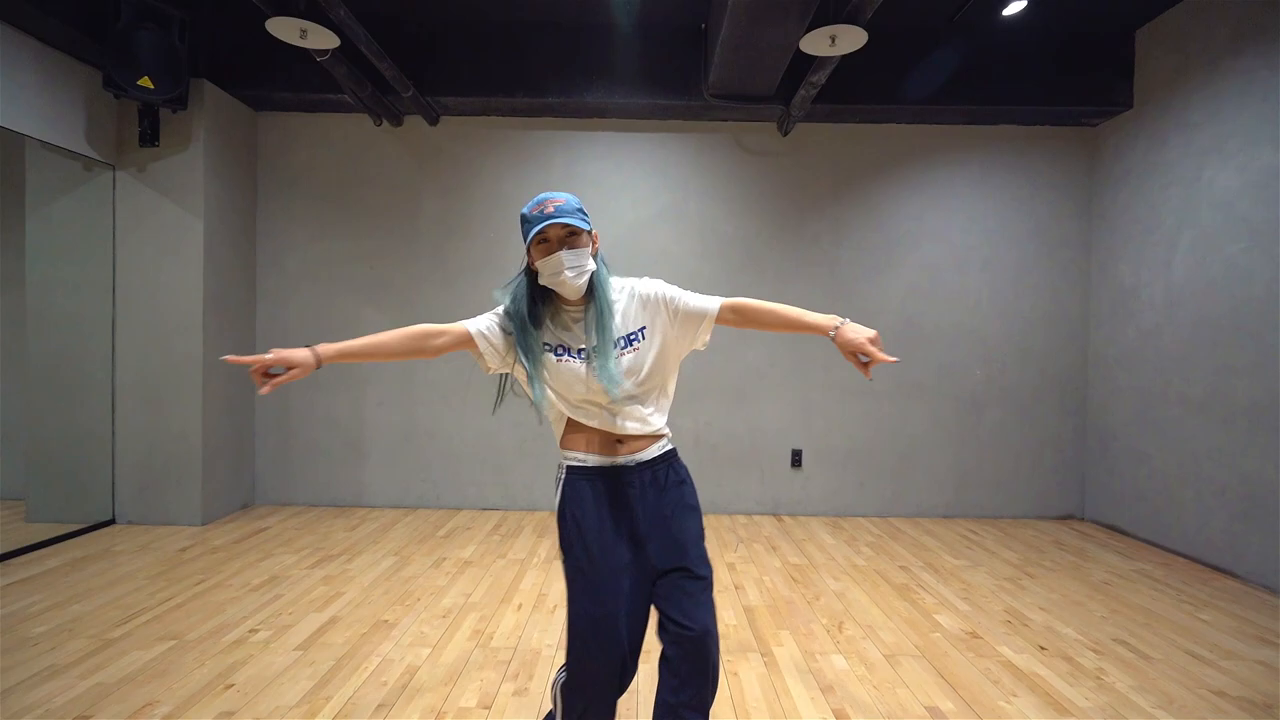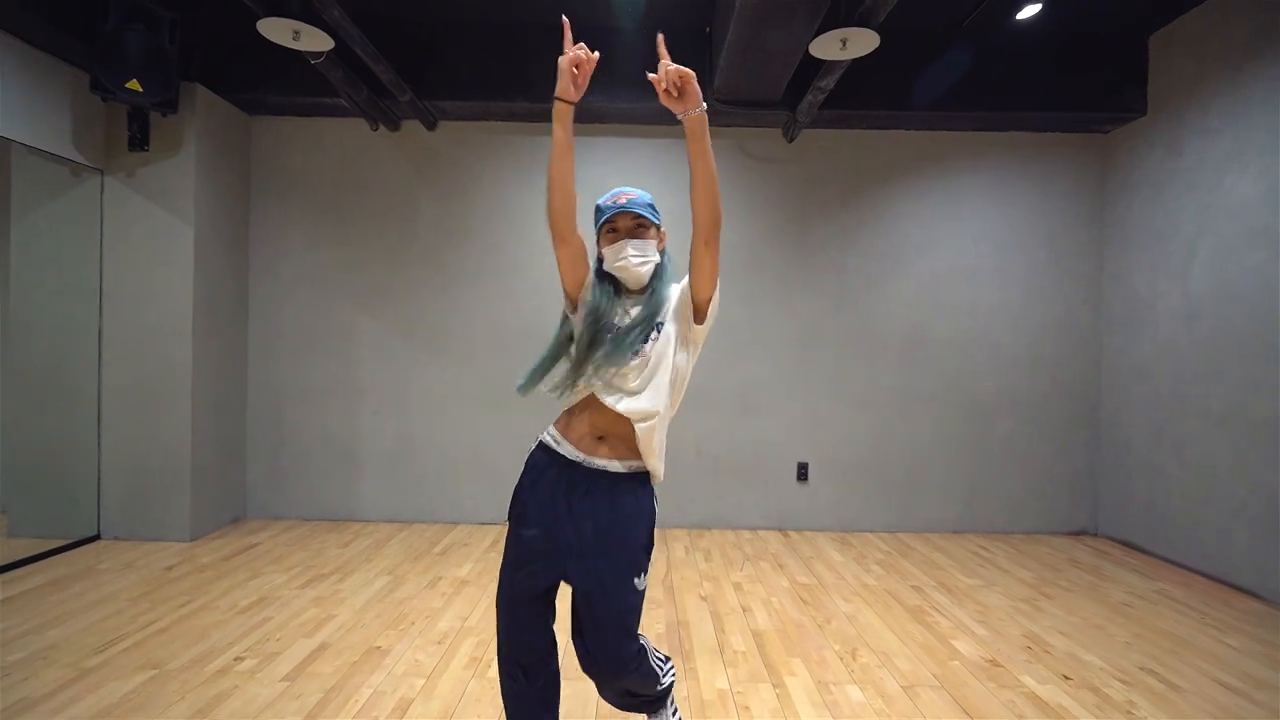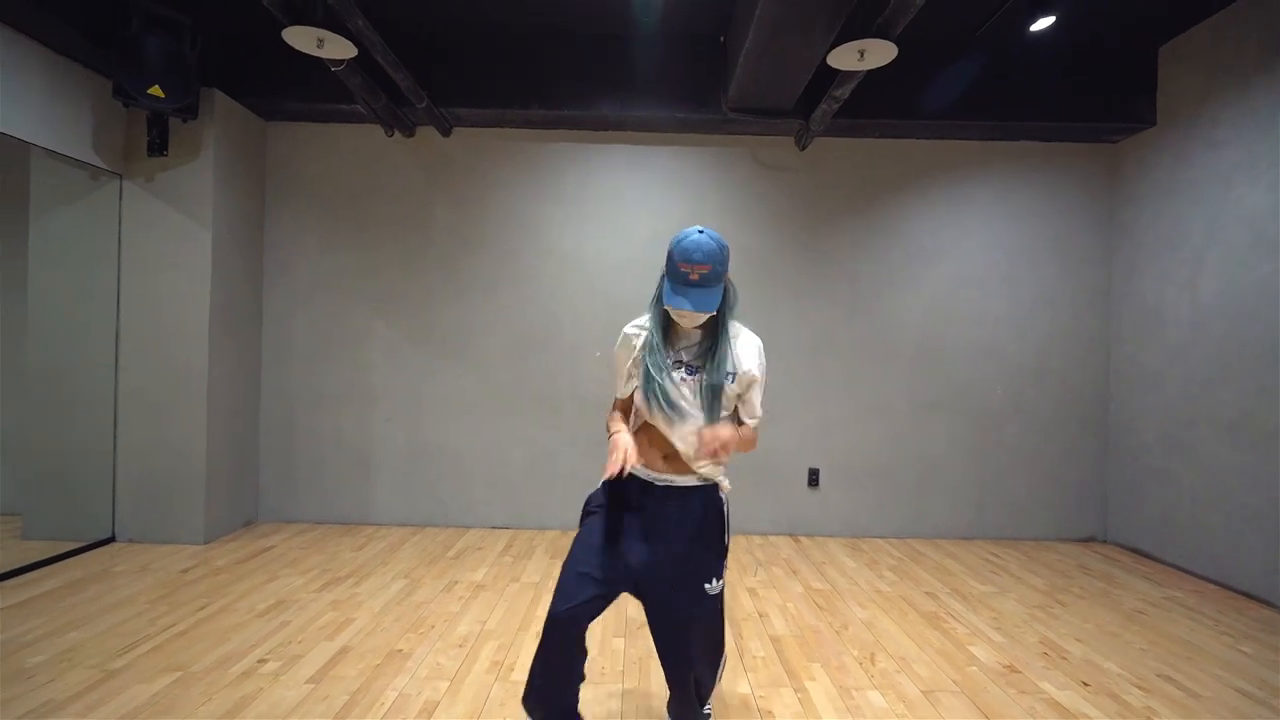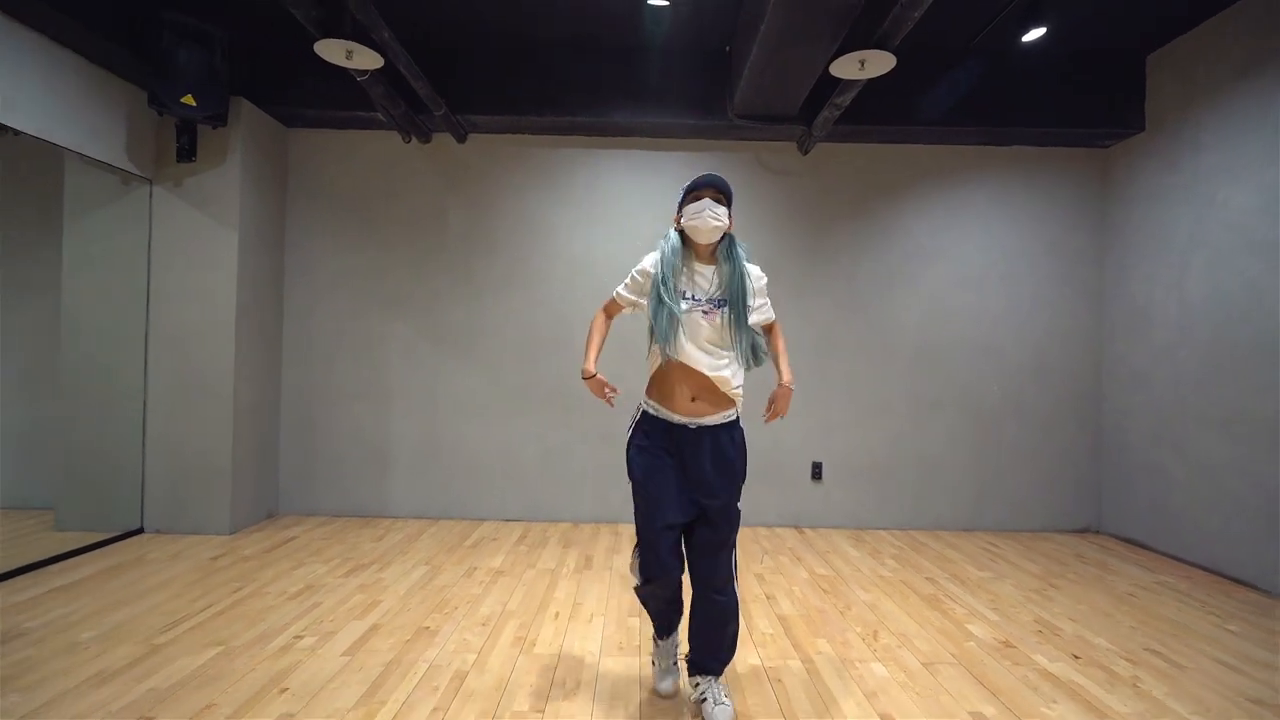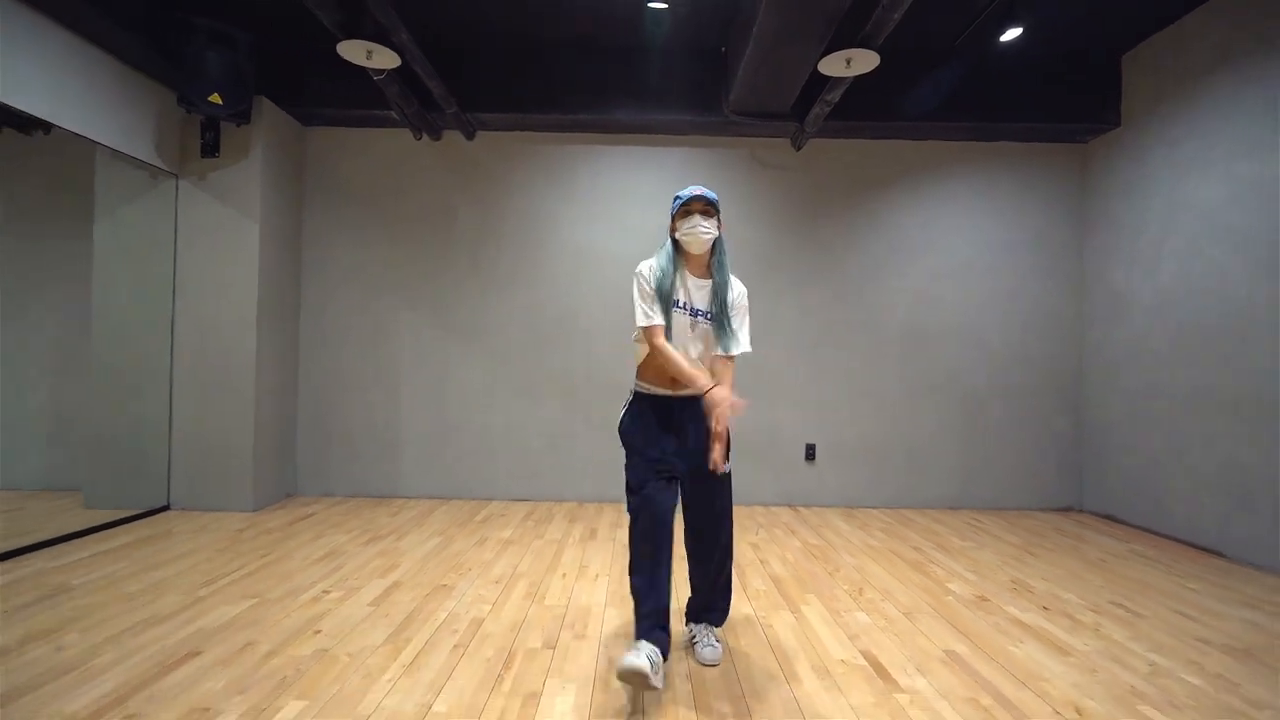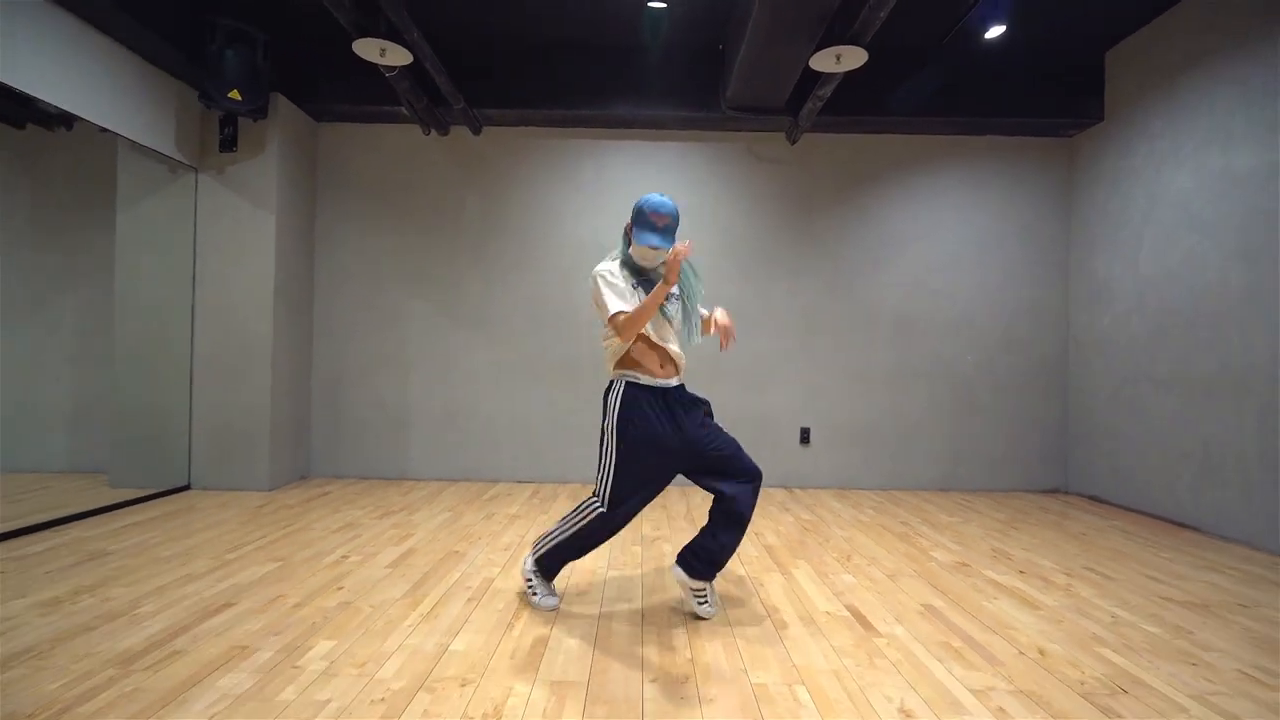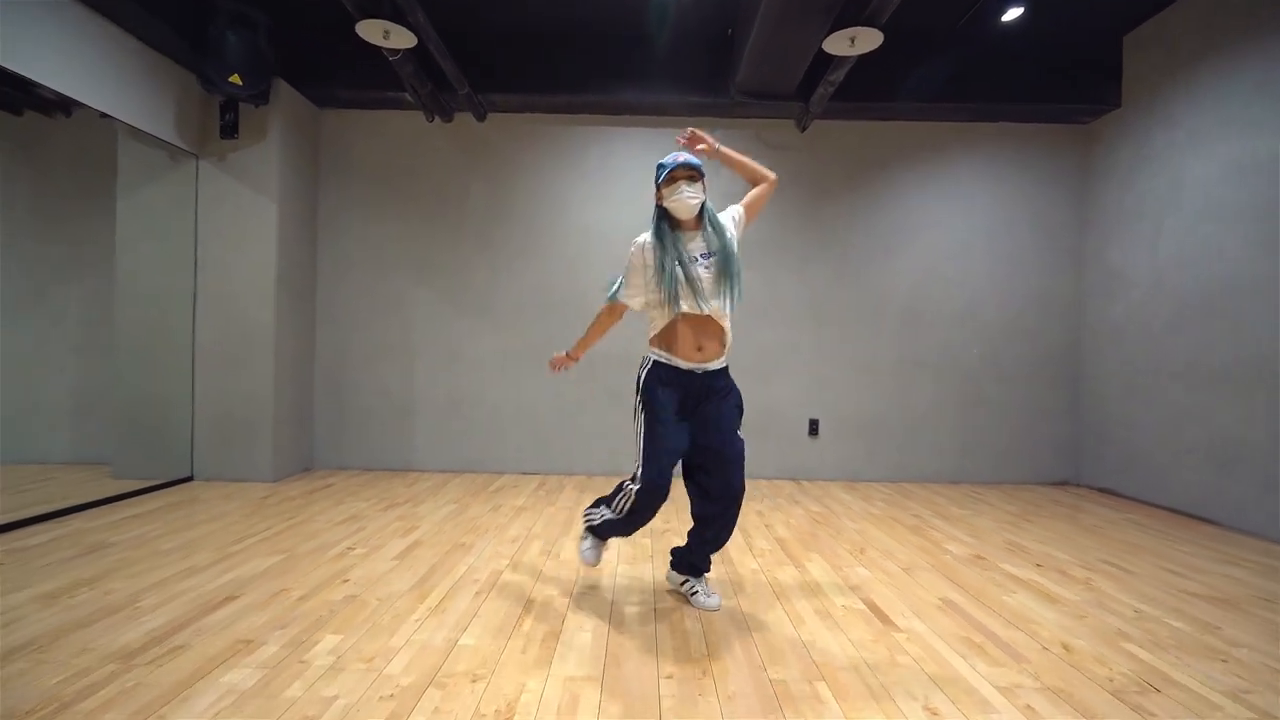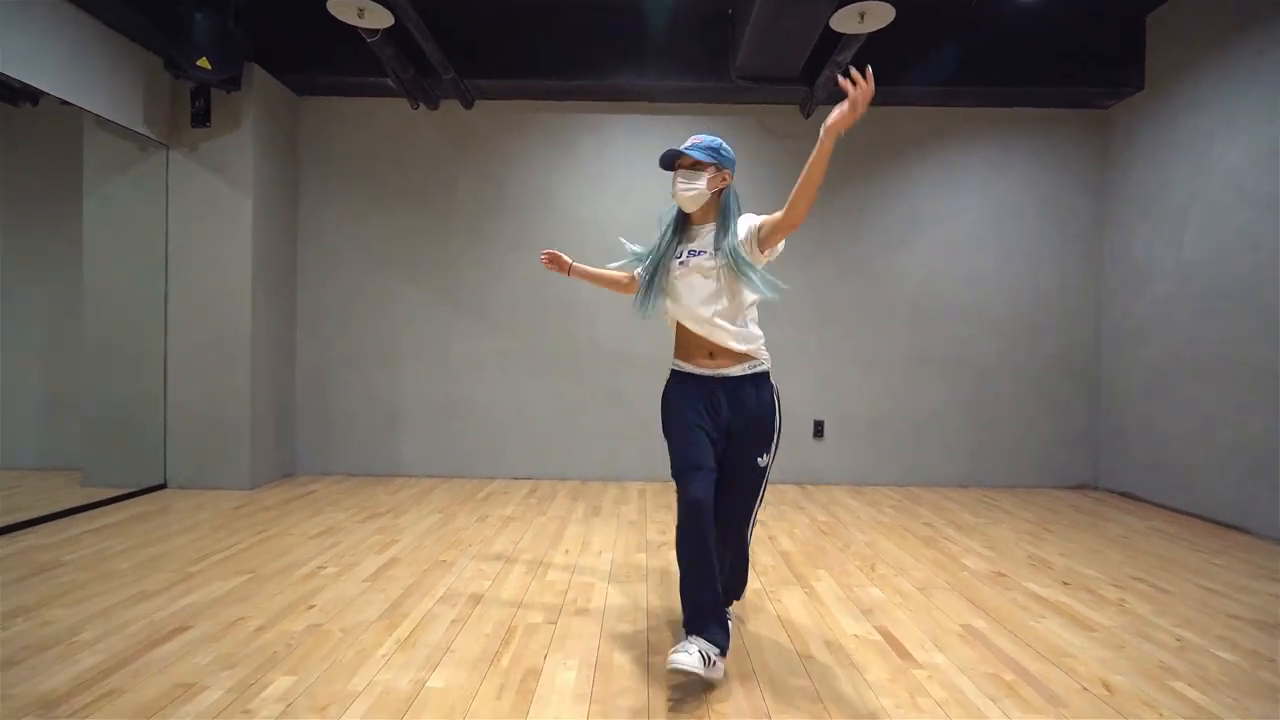
dt=0.3s
person 1, frame 1
left shoulder: (643, 299)
right shoulder: (519, 322)
left elbow: (735, 310)
right elbow: (435, 336)
left wrist: (833, 326)
left hip: (658, 479)
right hip: (590, 486)
left knee: (694, 635)
right knee: (605, 639)
person 1, frame 2
left shoulder: (684, 309)
right shoulder: (589, 300)
left elbow: (706, 229)
right elbow: (561, 225)
left hip: (623, 492)
right hip: (554, 476)
left knee: (608, 646)
right knee: (521, 627)
person 1, frame 3
left shoulder: (743, 347)
right shoulder: (639, 335)
left elbow: (748, 434)
right elbow: (619, 411)
left wrist: (728, 438)
right wrist: (621, 442)
left hip: (693, 507)
right hip: (626, 494)
left knee: (692, 640)
right knee: (568, 614)
person 1, frame 4
left shoulder: (748, 279)
right shoulder: (655, 271)
left elbow: (770, 327)
right elbow: (607, 310)
left wrist: (786, 376)
right wrist: (590, 365)
left hip: (721, 440)
right hip: (657, 434)
left knee: (715, 562)
right knee: (659, 558)
left ankle: (708, 674)
right ankle: (665, 634)
person 1, frame 5
left shoulder: (732, 292)
right shoulder: (651, 274)
left elbow: (724, 362)
right elbow: (658, 344)
left wrist: (722, 421)
right wrist: (710, 389)
left hip: (697, 413)
right hip: (648, 411)
left knee: (711, 523)
right knee: (651, 514)
left ankle: (704, 622)
right ankle: (649, 642)
person 1, frame 6
left shoulder: (679, 278)
right shoulder: (609, 273)
left elbow: (695, 322)
right elbow: (626, 330)
left wrist: (716, 317)
right wrist: (666, 284)
left hip: (678, 398)
right hip: (635, 398)
left knee: (743, 481)
right knee: (613, 503)
left ankle: (696, 570)
person 1, frame 7
left shoulder: (724, 229)
right shoulder: (650, 246)
left elbow: (767, 181)
right elbow: (617, 306)
right wrist: (576, 350)
left hip: (717, 383)
right hip: (666, 378)
left knee: (724, 493)
right knee: (651, 487)
left ankle: (690, 570)
right ankle: (600, 522)
person 1, frame 8
left shoulder: (748, 232)
right shoulder: (670, 241)
left elbow: (794, 211)
right elbow: (633, 281)
left wrist: (834, 129)
right wrist: (576, 269)
left hip: (749, 391)
right hip: (690, 390)
left knee: (735, 513)
right knee: (698, 505)
left ankle: (715, 612)
right ankle: (705, 637)
